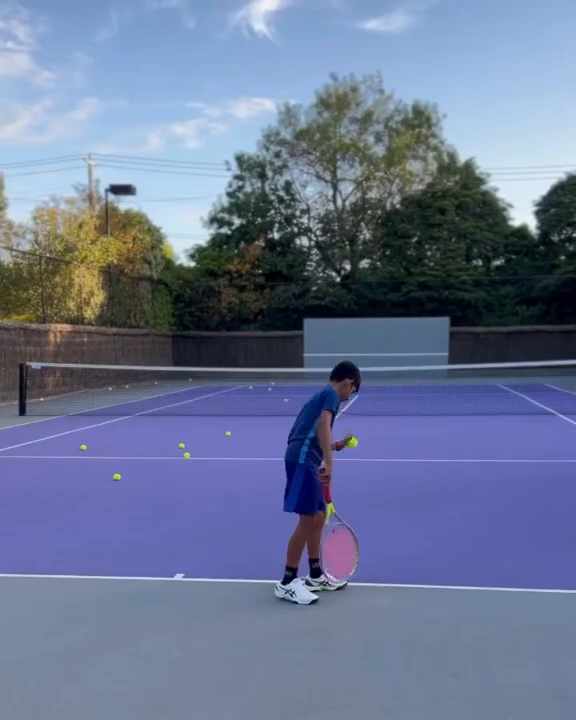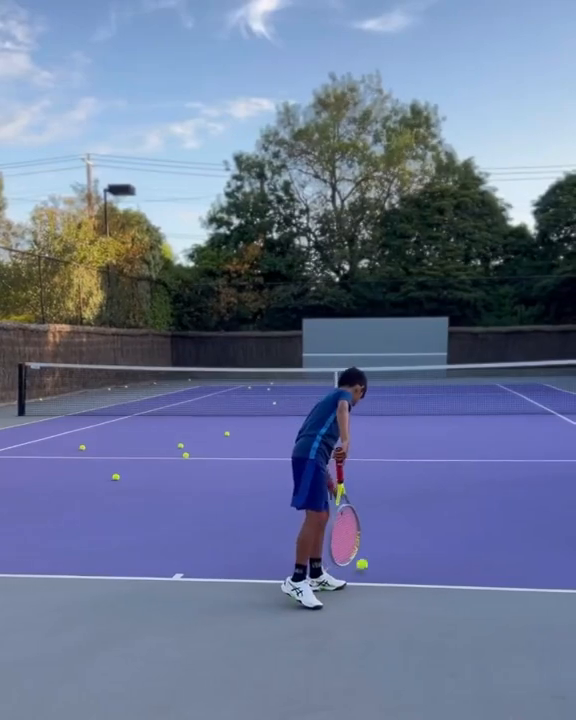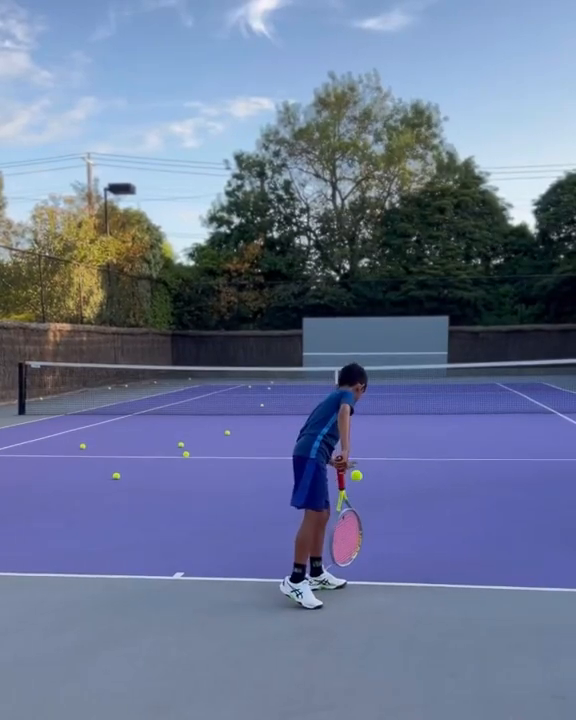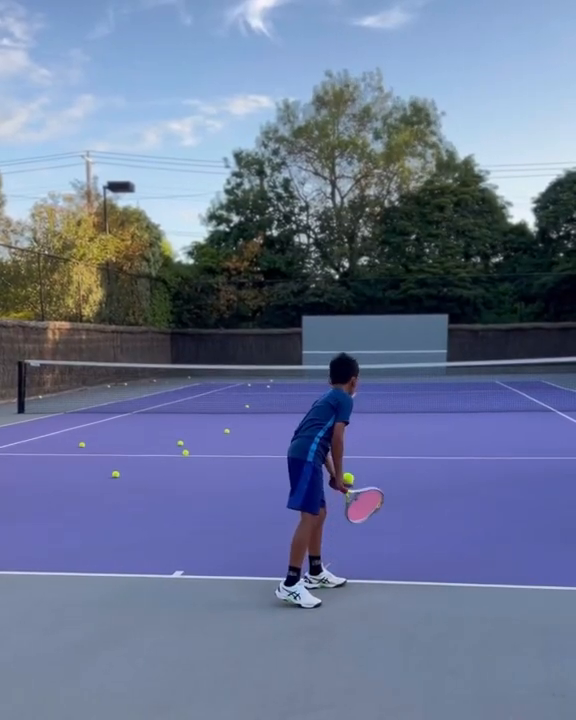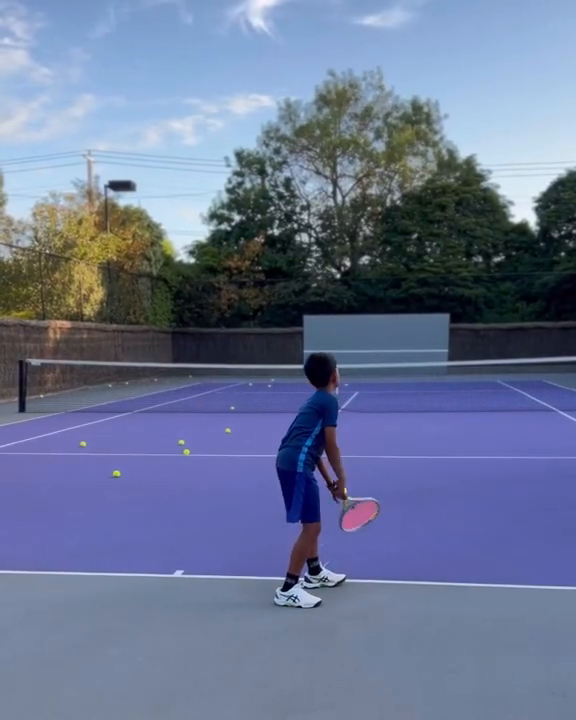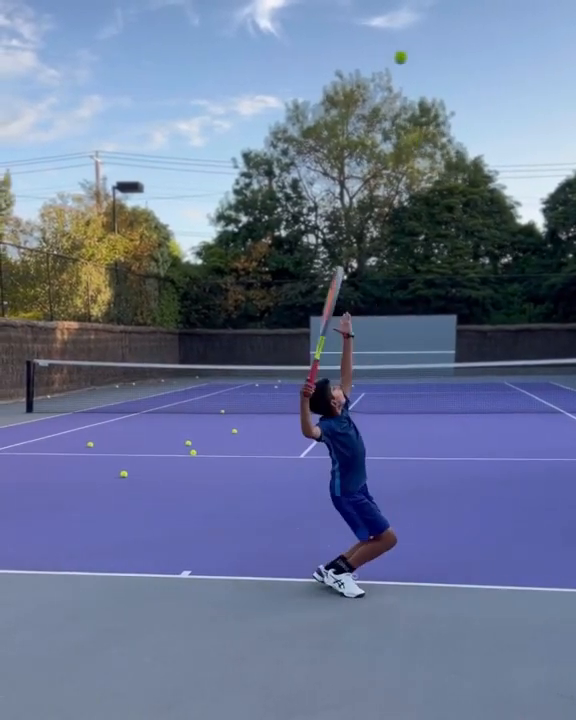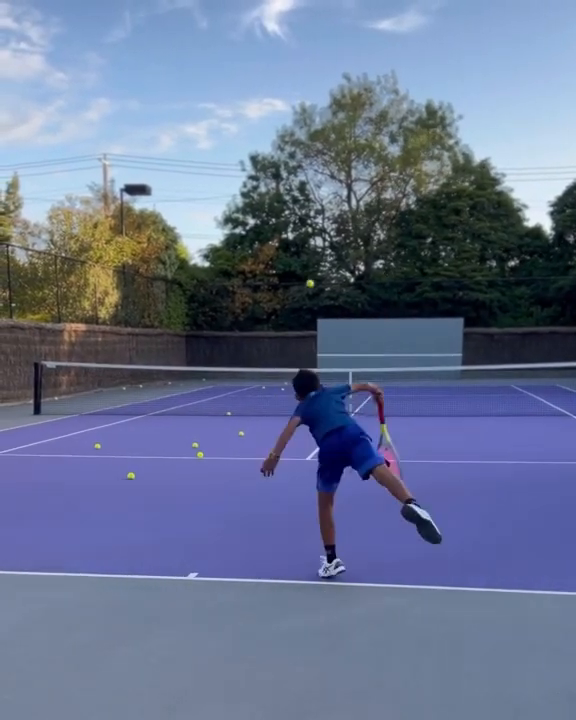
dt=0.7s
person 1, frame 1
left shoulder: (322, 395)
right shoulder: (331, 395)
right elbow: (322, 426)
left wrist: (334, 446)
right wrist: (328, 462)
left hip: (306, 460)
right hip: (302, 460)
left knee: (318, 517)
right knee: (307, 519)
left ankle: (316, 576)
right ankle: (287, 582)
person 1, frame 2
left shoulder: (331, 399)
right shoulder: (344, 395)
right elbow: (342, 409)
left wrist: (328, 481)
right wrist: (345, 441)
left hip: (310, 456)
right hip: (309, 456)
left knee: (322, 516)
right knee: (313, 516)
left ankle: (316, 575)
right ankle: (296, 580)
person 1, frame 3
left shoulder: (332, 398)
right shoulder: (347, 395)
right elbow: (344, 413)
left wrist: (338, 463)
right wrist: (346, 450)
left hip: (311, 455)
right hip: (310, 455)
left knee: (322, 514)
right knee: (312, 515)
left ankle: (316, 574)
right ankle: (295, 581)
person 1, frame 4
left shoulder: (327, 397)
right shoulder: (345, 399)
right elbow: (337, 439)
left wrist: (334, 476)
right wrist: (339, 476)
left hip: (303, 455)
right hip: (307, 457)
left knee: (319, 513)
right knee: (309, 517)
left ankle: (315, 573)
right ankle: (290, 584)
person 1, frame 5
left shoulder: (315, 400)
right shoulder: (330, 401)
right elbow: (330, 445)
left wrist: (329, 480)
right wrist: (341, 478)
left hip: (289, 463)
right hip: (297, 467)
left knee: (311, 522)
right knee: (312, 526)
left ankle: (315, 572)
right ankle: (287, 589)
person 1, frame 6
left shoulder: (342, 414)
right shoulder: (329, 426)
left elbow: (347, 373)
right elbow: (308, 431)
left wrist: (348, 337)
right wrist: (305, 400)
left hip: (359, 489)
right hip: (348, 493)
left knee: (378, 539)
right knee: (387, 538)
left ankle: (331, 568)
right ankle: (337, 571)
person 1, frame 7
left shoulder: (302, 407)
right shoulder: (332, 392)
left elbow: (290, 427)
right elbow: (362, 386)
left wrist: (274, 454)
right wrist: (376, 391)
left hip: (329, 446)
right hip: (352, 436)
left knee: (325, 504)
right knee: (383, 472)
left ankle: (331, 561)
right ankle: (411, 505)
